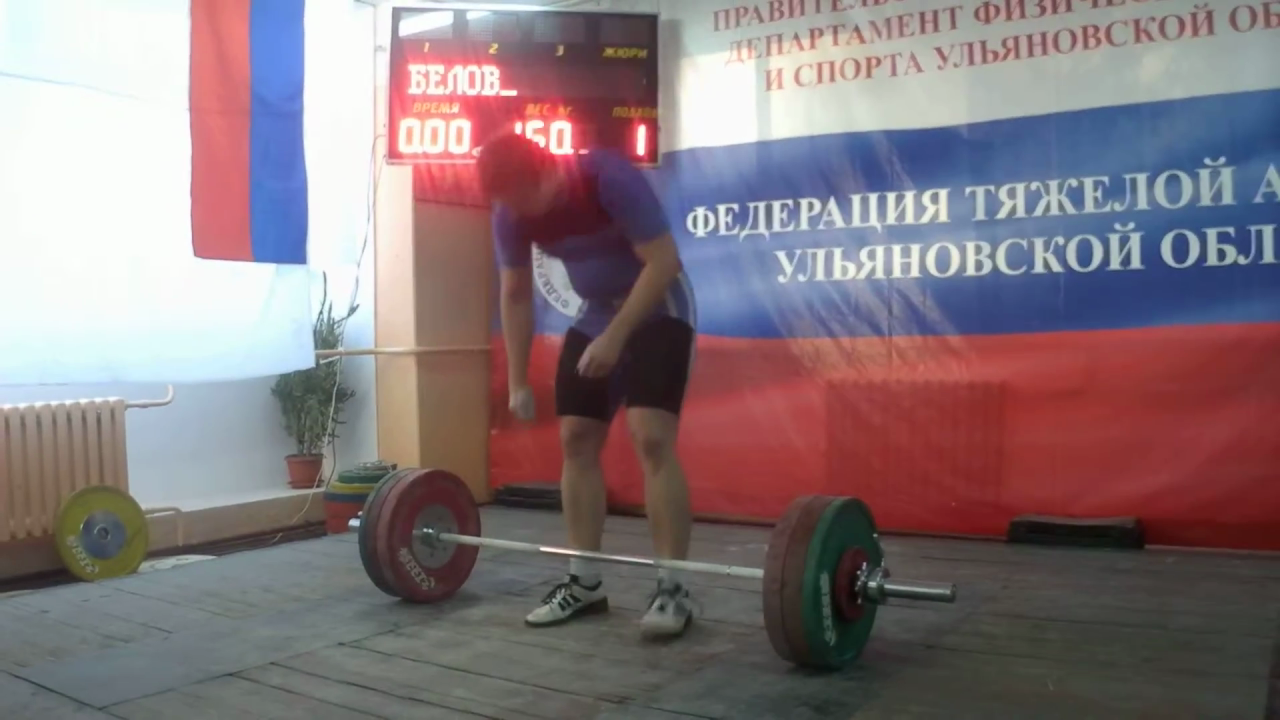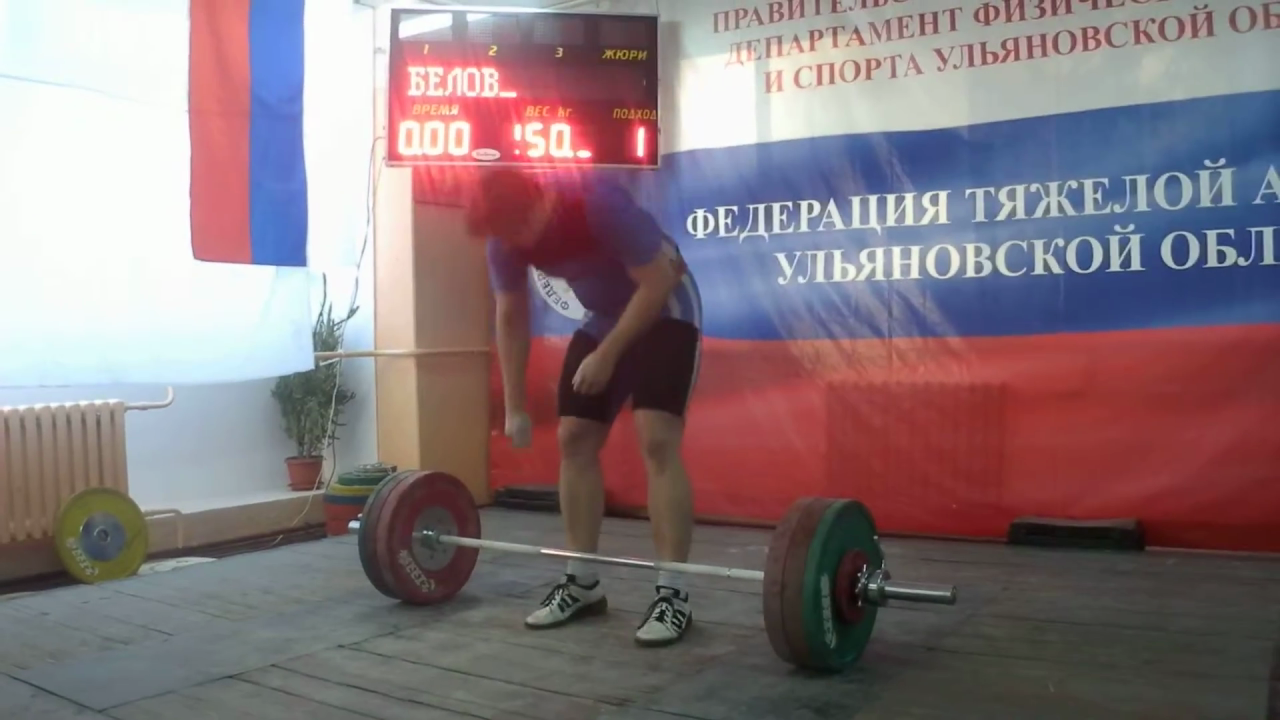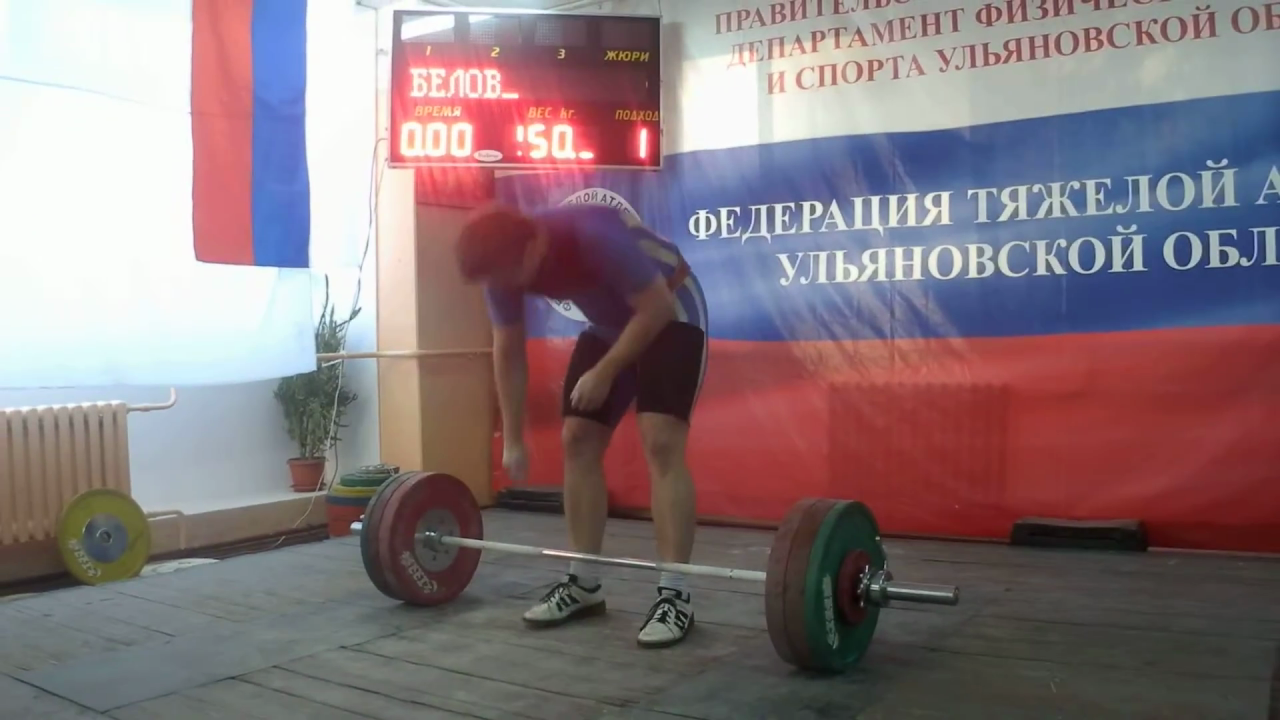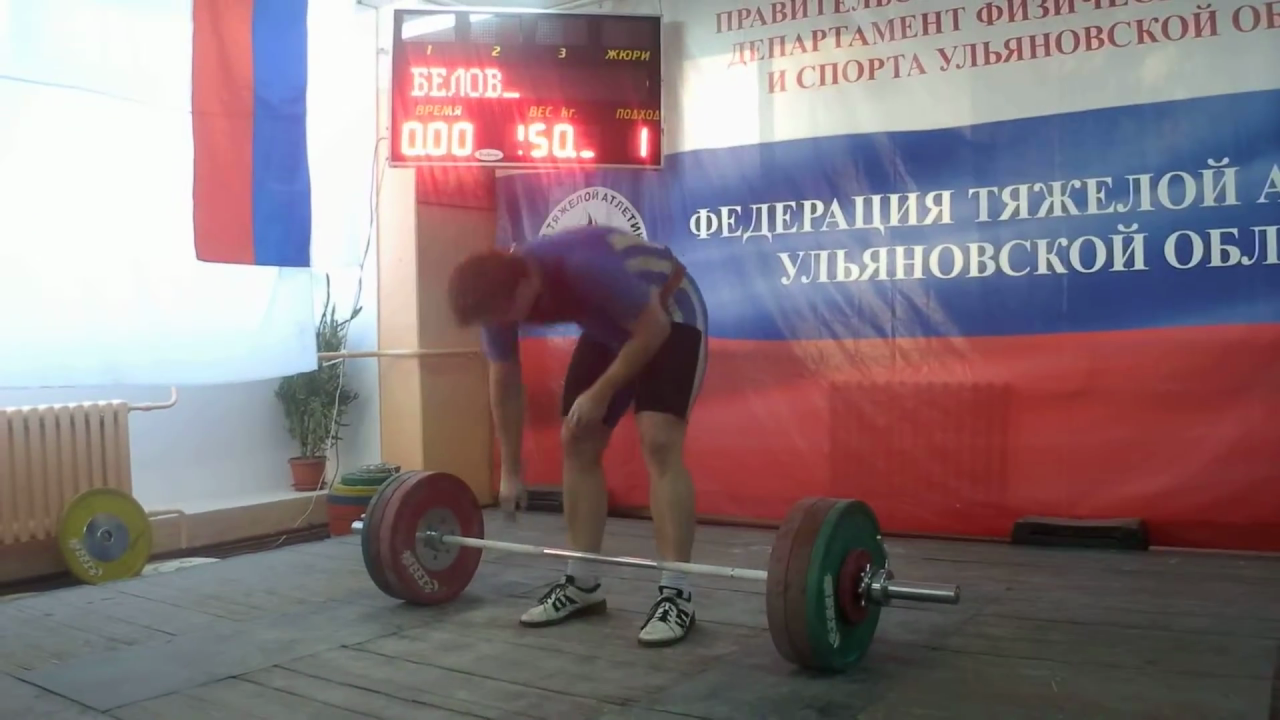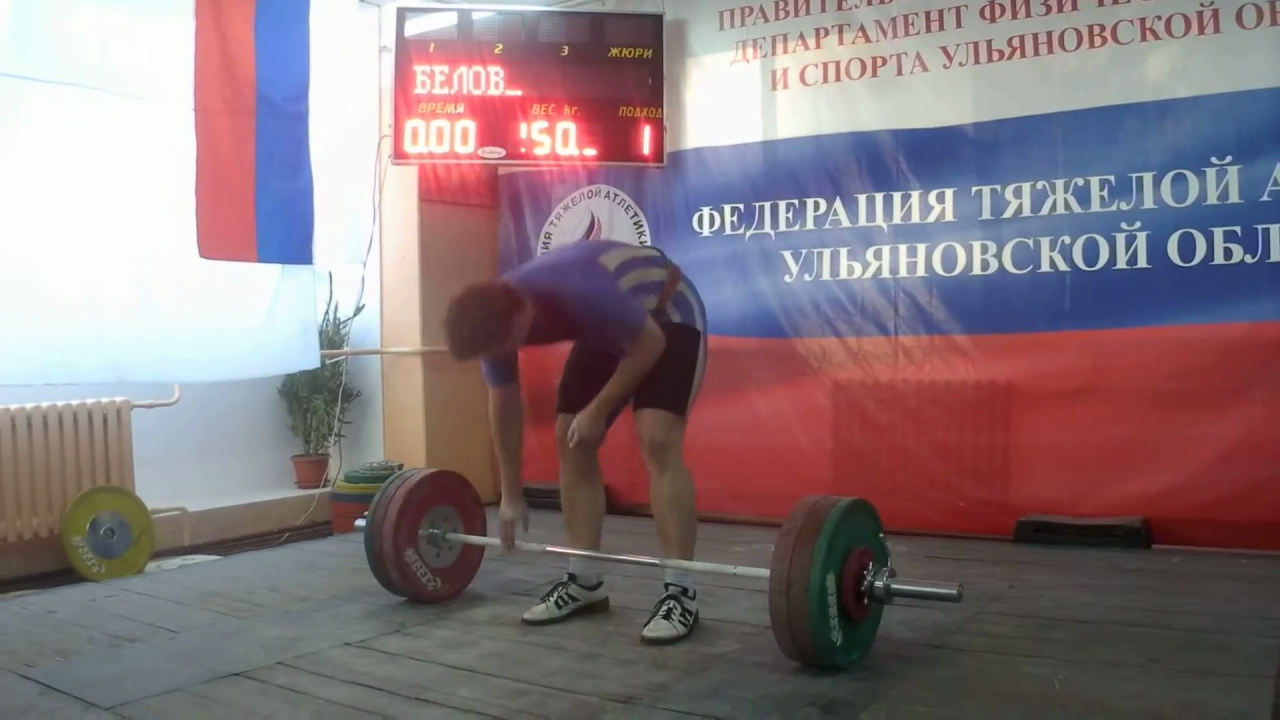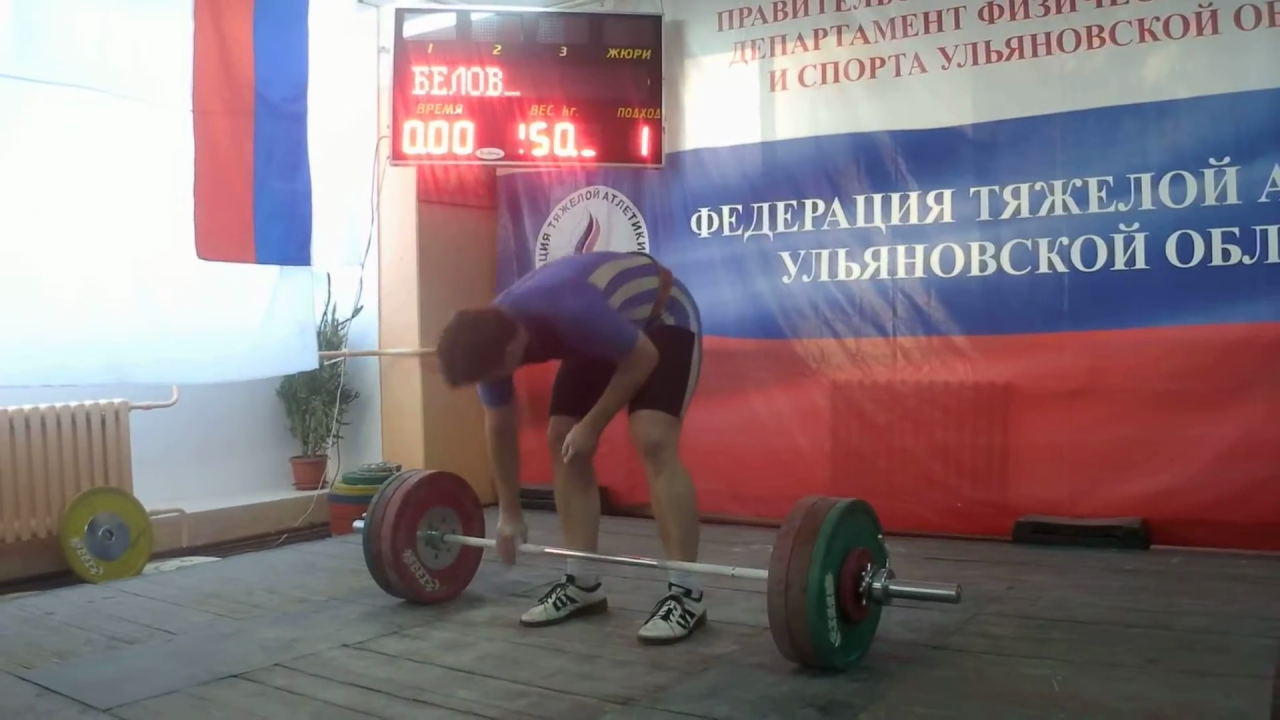
dt=0.1s
person 1, frame 1
left shoulder: (610, 180)
right shoulder: (511, 214)
left elbow: (663, 262)
right elbow: (515, 296)
left wrist: (614, 337)
right wrist: (518, 382)
left hip: (657, 312)
right hip: (595, 312)
left knee: (651, 438)
right knee: (576, 440)
left ankle: (673, 585)
right ankle: (584, 580)
person 1, frame 2
left shoulder: (600, 204)
right shoulder: (508, 238)
left elbow: (658, 280)
right elbow: (511, 320)
left wrist: (608, 356)
right wrist: (515, 409)
left hip: (665, 309)
right hip: (603, 319)
left knee: (656, 438)
right knee: (575, 441)
left ankle: (673, 592)
right ankle: (583, 581)
person 1, frame 3
left shoulder: (594, 235)
right shoulder: (505, 267)
left elbow: (655, 306)
right elbow: (508, 353)
left wrist: (604, 374)
right wrist: (513, 440)
left hip: (669, 313)
right hip: (608, 325)
left knee: (660, 442)
right knee: (578, 442)
left ankle: (675, 594)
right ankle: (583, 582)
person 1, frame 4
left shoulder: (584, 267)
right shoulder: (499, 297)
left elbow: (653, 327)
right elbow: (505, 383)
left wrist: (600, 394)
right wrist: (510, 470)
left hip: (669, 317)
right hip: (609, 326)
left knee: (658, 440)
right knee: (578, 441)
left ankle: (677, 593)
right ankle: (582, 583)
person 1, frame 5
left shoulder: (579, 291)
right shoulder: (498, 316)
left elbow: (649, 345)
right elbow: (504, 408)
left wrist: (598, 412)
right wrist: (510, 495)
left hip: (667, 315)
right hip: (606, 331)
left knee: (656, 439)
right knee: (570, 440)
left ankle: (681, 592)
right ankle: (584, 581)
person 1, frame 6
left shoulder: (571, 314)
right shoulder: (491, 337)
left elbow: (642, 358)
right elbow: (500, 429)
left wrist: (592, 425)
right wrist: (509, 514)
left hip: (663, 316)
right hip: (608, 328)
left knee: (652, 439)
right knee: (562, 442)
left ankle: (685, 593)
right ankle: (583, 583)
